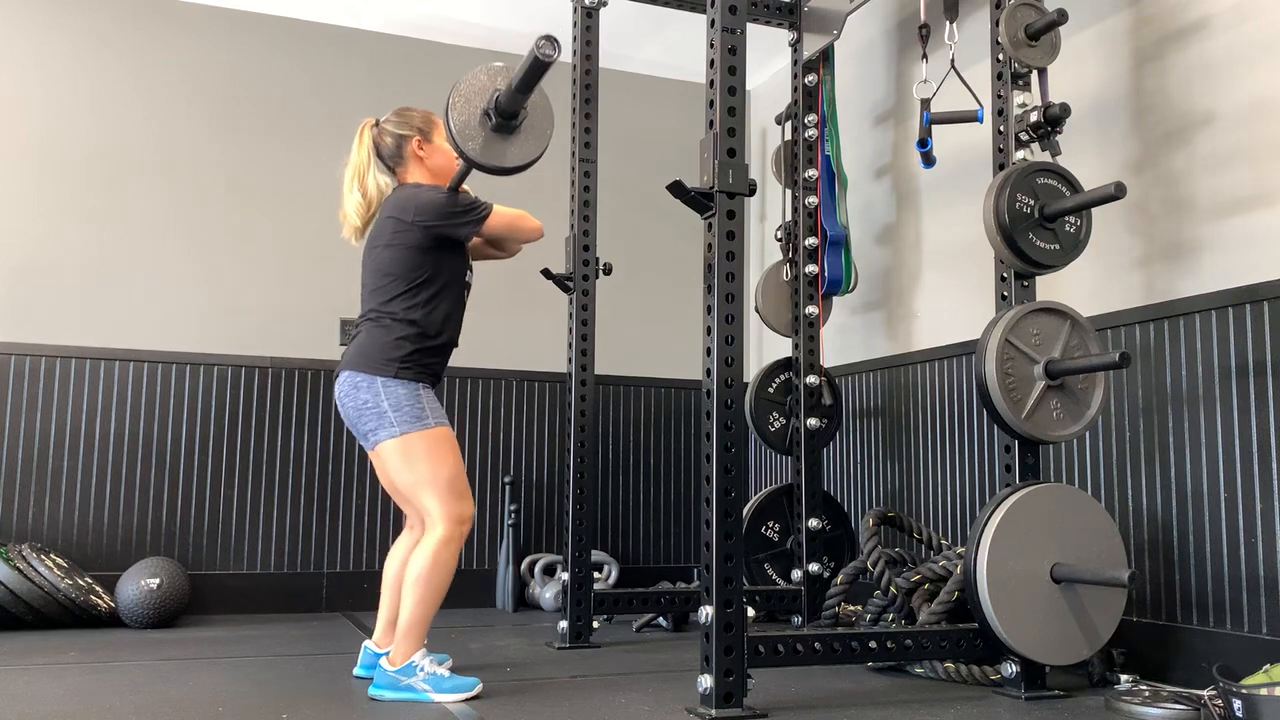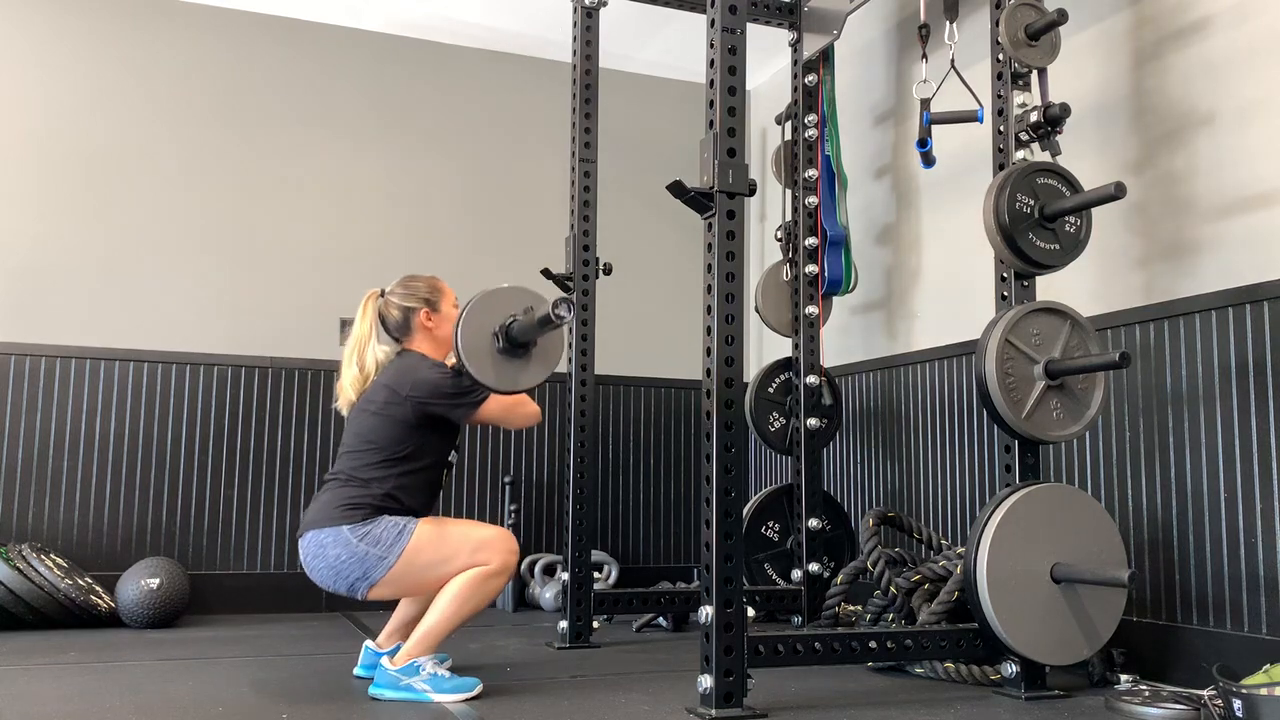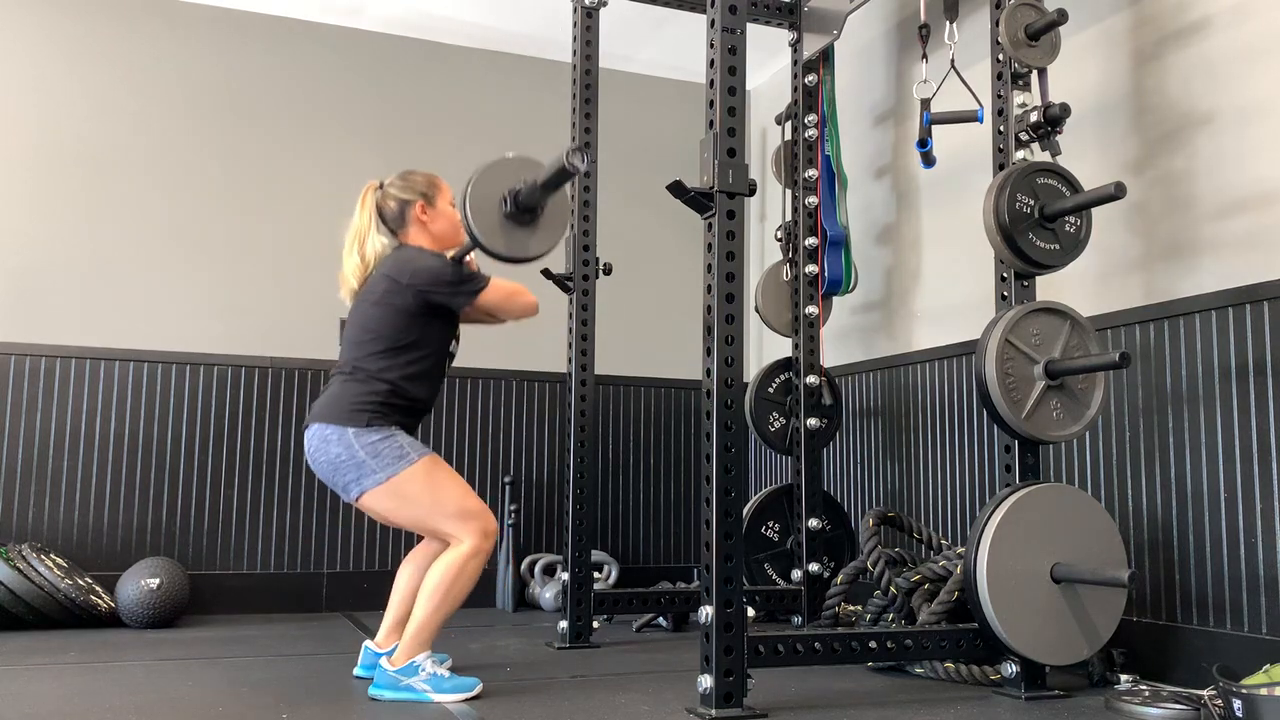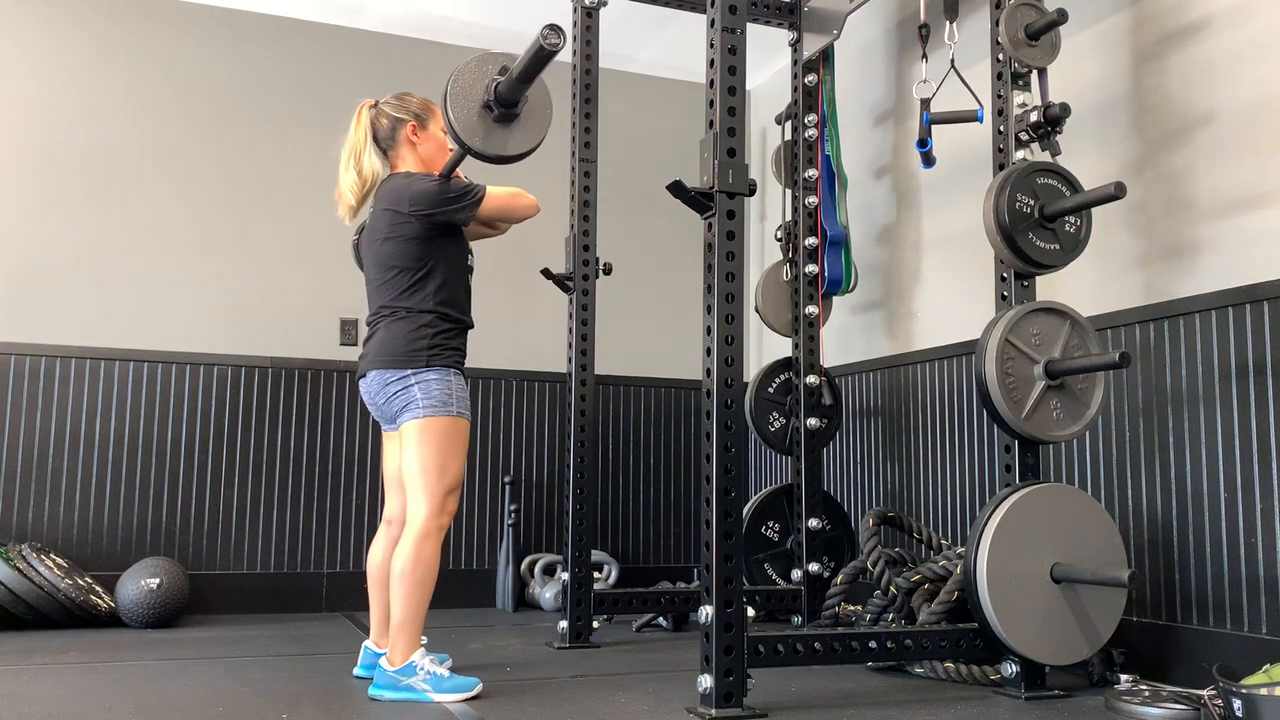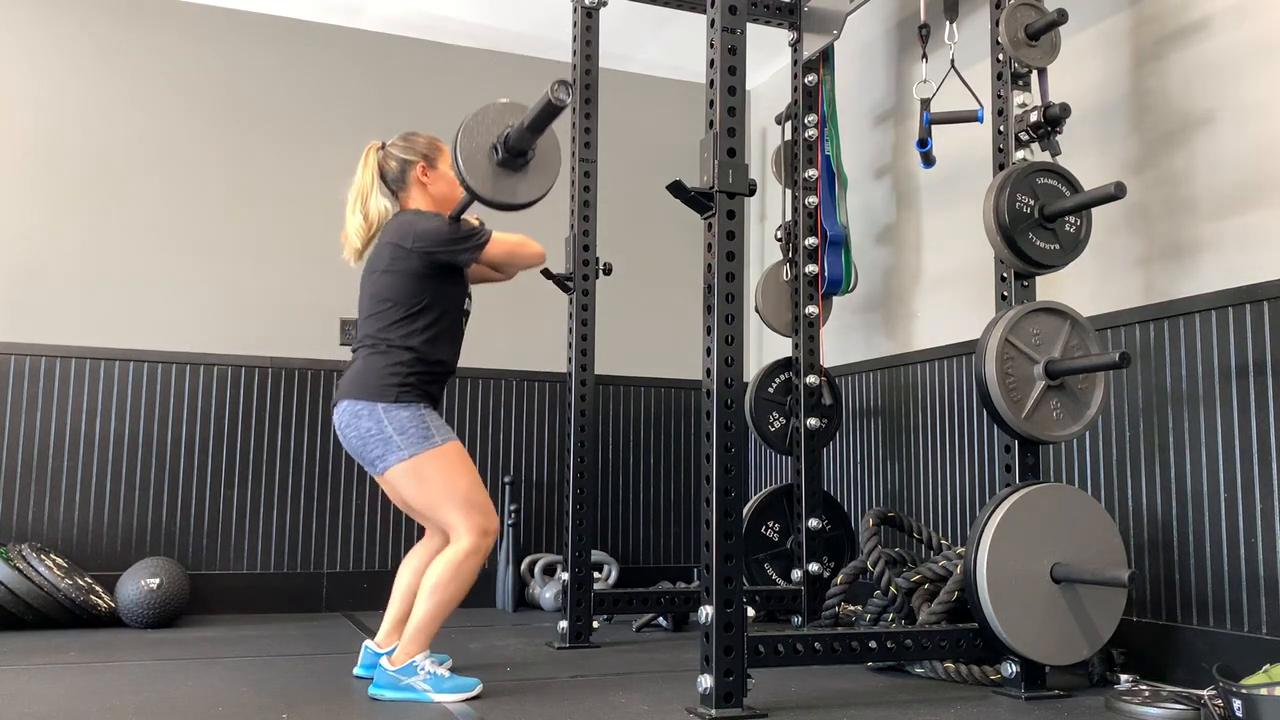
dt=1s
person 1, frame 1
left shoulder: (404, 211)
right shoulder: (429, 203)
left elbow: (499, 247)
right elbow: (528, 229)
left wrist: (479, 235)
right wrist: (489, 225)
left hip: (370, 384)
right hip: (389, 383)
left knee: (425, 522)
right knee: (450, 518)
left ankle: (382, 647)
right ankle: (403, 666)
person 1, frame 2
left shoulder: (405, 374)
right shoulder: (426, 378)
right elbow: (526, 412)
left wrist: (471, 373)
left hip: (337, 539)
right hip: (347, 540)
left knee: (466, 549)
right knee: (498, 551)
left ankle: (385, 648)
right ankle: (405, 666)
person 1, frame 3
left shoulder: (405, 273)
right shoulder: (425, 268)
left elbow: (489, 311)
right elbow: (523, 304)
left wrist: (469, 280)
right wrist: (472, 275)
left hip: (344, 432)
right hip: (360, 432)
left knee: (448, 534)
right knee: (475, 531)
left ankle: (383, 649)
right ankle: (403, 666)
person 1, frame 4
left shoulder: (393, 201)
right shoulder: (421, 192)
left elbow: (479, 224)
right elbow: (524, 205)
left wrist: (470, 204)
right wrist: (473, 194)
left hip: (389, 371)
right hip: (423, 369)
left knee: (400, 518)
right knee: (429, 517)
left ankle: (381, 648)
right ankle: (401, 666)
person 1, frame 5
left shoulder: (408, 238)
right shoulder: (426, 231)
left elbow: (497, 268)
right elbow: (530, 253)
left wrist: (473, 238)
right wrist: (478, 234)
left hip: (371, 408)
right hip: (386, 408)
left knee: (449, 530)
right knee: (474, 528)
left ankle: (383, 648)
right ankle: (403, 666)
